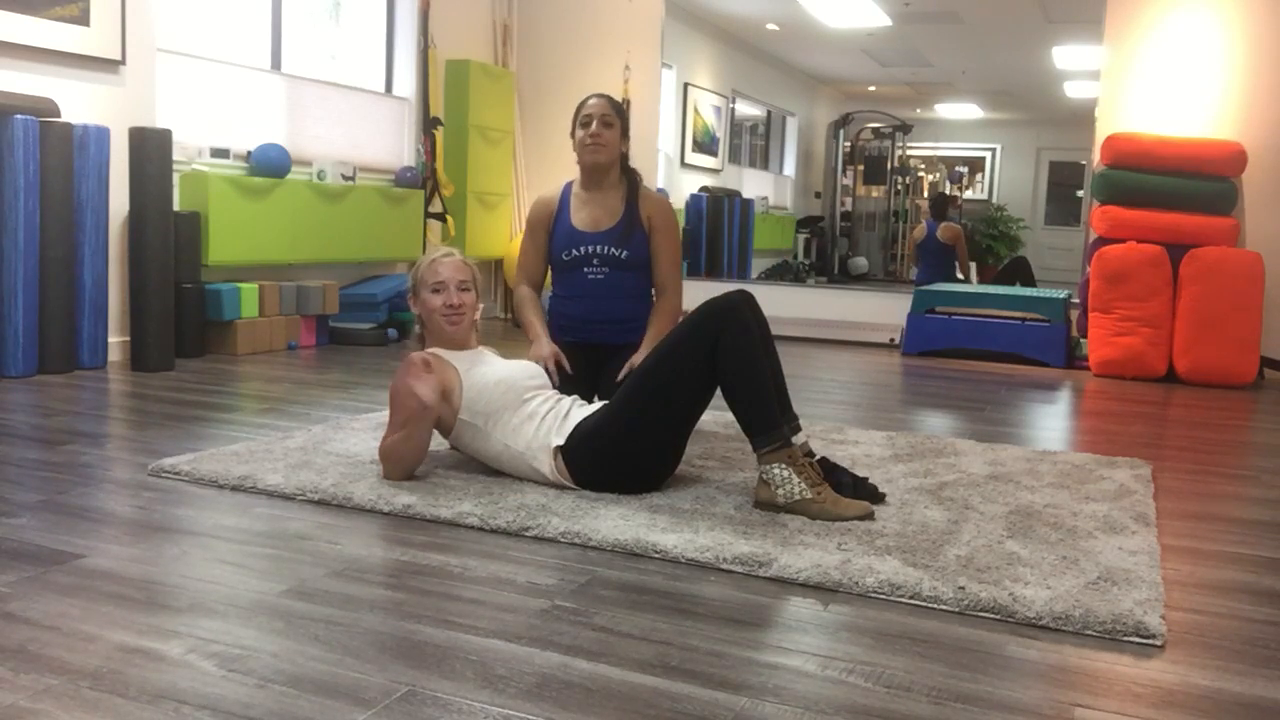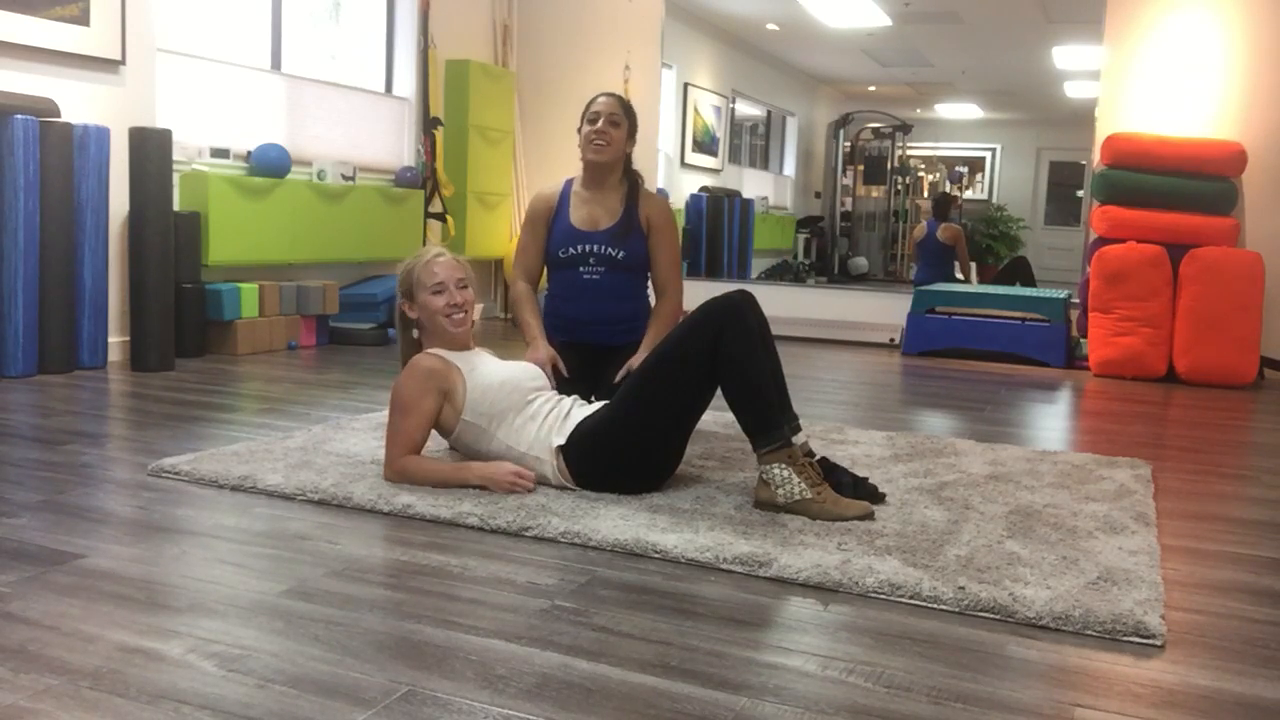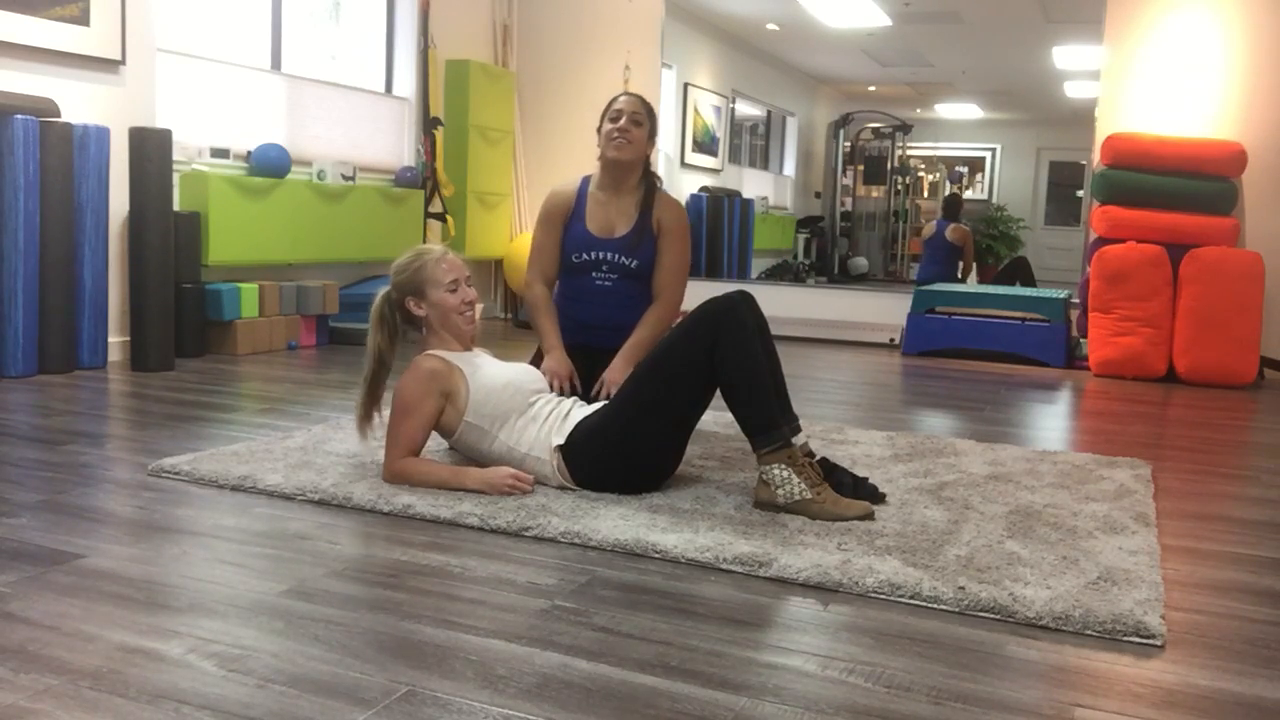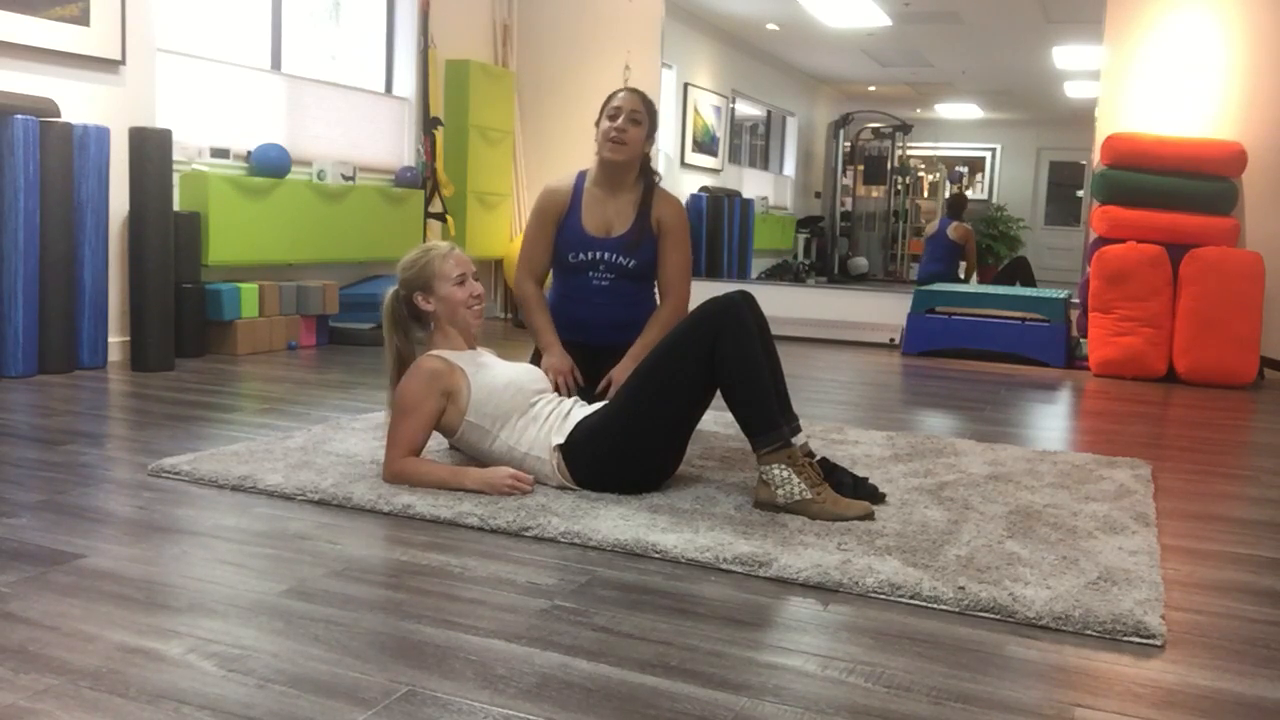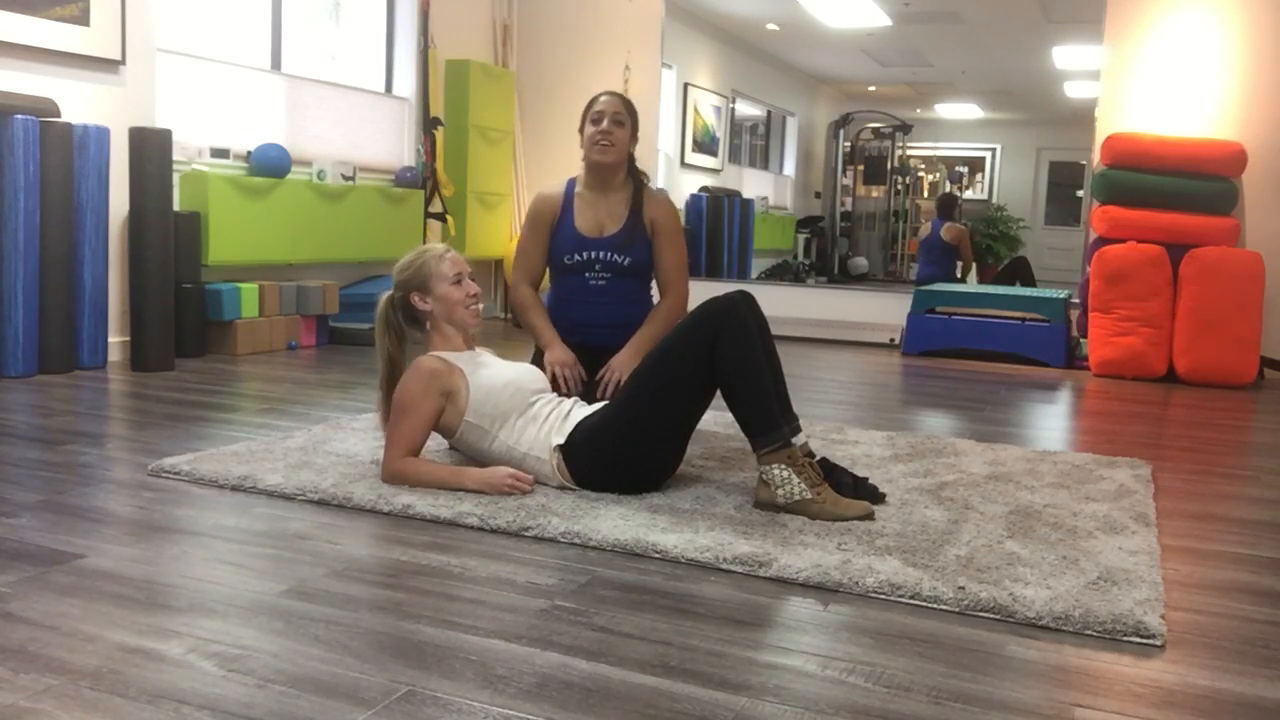
dt=0.4s
person 1, frame 1
left shoulder: (484, 357)
right shoulder: (426, 368)
right elbow: (396, 467)
right wrist: (423, 412)
left hip: (601, 439)
right hip: (590, 457)
left knee: (736, 307)
right knee: (723, 318)
left ankle: (793, 460)
right ankle: (783, 476)
person 1, frame 2
left shoulder: (480, 357)
right shoulder: (426, 372)
right elbow: (398, 465)
right wrist: (477, 471)
left hip: (602, 438)
right hip: (591, 457)
left knee: (736, 307)
right knee: (724, 319)
left ankle: (792, 460)
right ankle: (783, 477)
person 1, frame 3
left shoulder: (475, 358)
right shoulder: (429, 373)
right elbow: (396, 466)
right wrist: (477, 477)
left hip: (599, 437)
right hip: (593, 457)
left knee: (736, 308)
right knee: (722, 319)
left ankle: (791, 461)
right ankle: (783, 477)
person 1, frame 4
left shoulder: (480, 359)
right shoulder: (431, 373)
right elbow: (397, 466)
right wrist: (479, 478)
left hip: (602, 438)
right hip: (592, 457)
left knee: (736, 307)
right knee: (723, 317)
left ankle: (792, 461)
right ankle: (784, 478)
person 1, frame 5
left shoulder: (478, 358)
right shoulder: (430, 373)
right elbow: (396, 466)
right wrist: (477, 477)
left hip: (602, 437)
right hip: (592, 457)
left knee: (737, 308)
right knee: (724, 317)
left ankle: (791, 461)
right ankle: (783, 477)
person 2, frame 1
left shoulder: (653, 208)
right shoulder: (548, 207)
left elbow: (669, 293)
right elbow: (526, 285)
left wrist: (647, 352)
right wrist: (541, 339)
left hip: (629, 348)
right hip: (566, 346)
person 2, frame 2
left shoulder: (652, 209)
right shoulder: (547, 203)
left elbow: (669, 294)
right elbow: (522, 282)
left wrist: (647, 353)
right wrist: (537, 342)
left hip: (625, 350)
right hip: (562, 346)
person 2, frame 3
left shoulder: (667, 212)
right shoulder: (563, 201)
left elbow: (667, 301)
right elbow: (537, 283)
left wrist: (624, 362)
right wrist: (553, 352)
left hip: (632, 353)
right hip: (568, 348)
person 2, frame 4
left shoulder: (666, 210)
right shoulder: (557, 198)
left elbow: (674, 300)
right elbow: (527, 281)
left wrist: (632, 362)
right wrist: (551, 349)
left hip: (631, 350)
right hip: (565, 345)
person 2, frame 5
left shoulder: (657, 209)
right shoulder: (549, 204)
left elbow: (675, 297)
right elbow: (522, 286)
left wrist: (633, 353)
right wrist: (552, 345)
left hip: (630, 351)
right hip: (564, 348)
